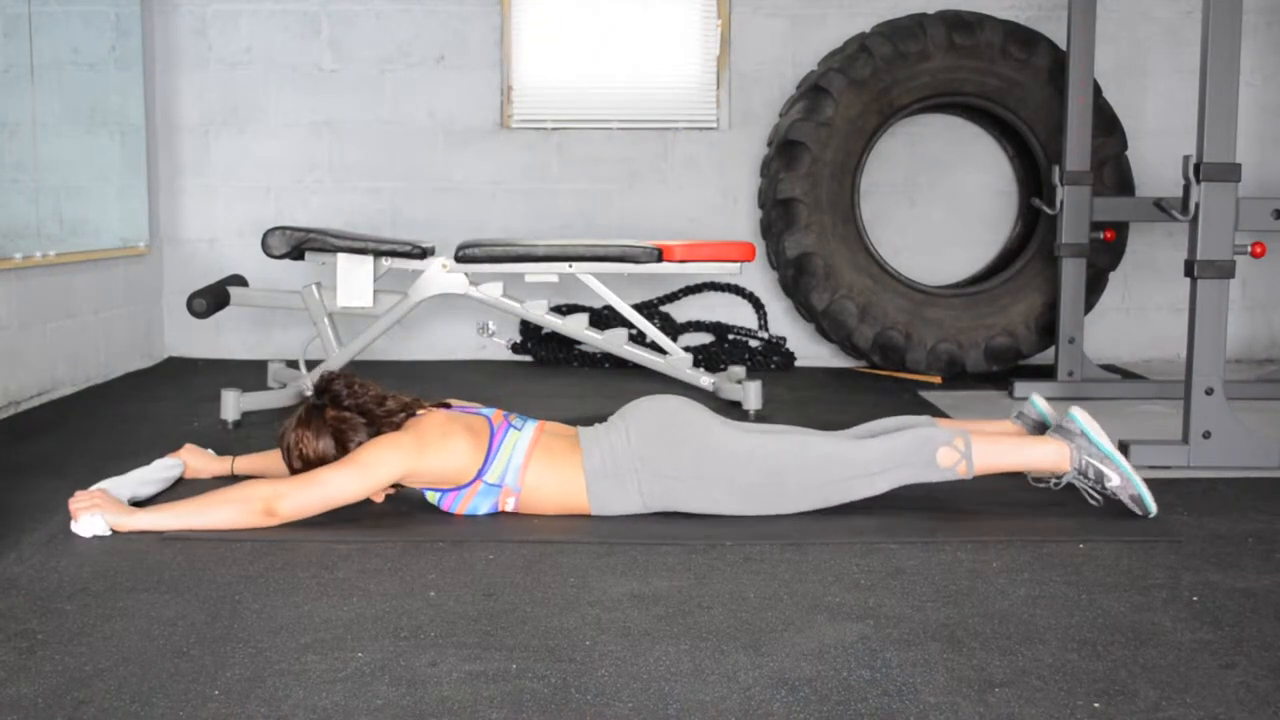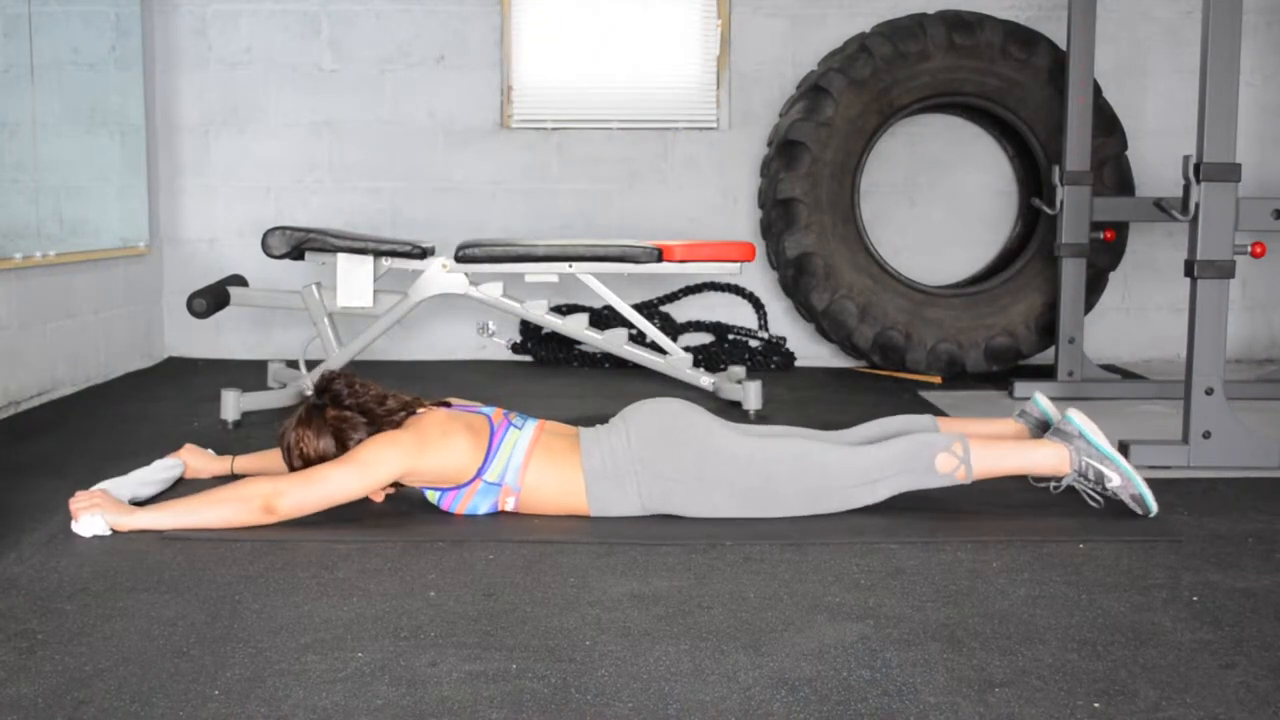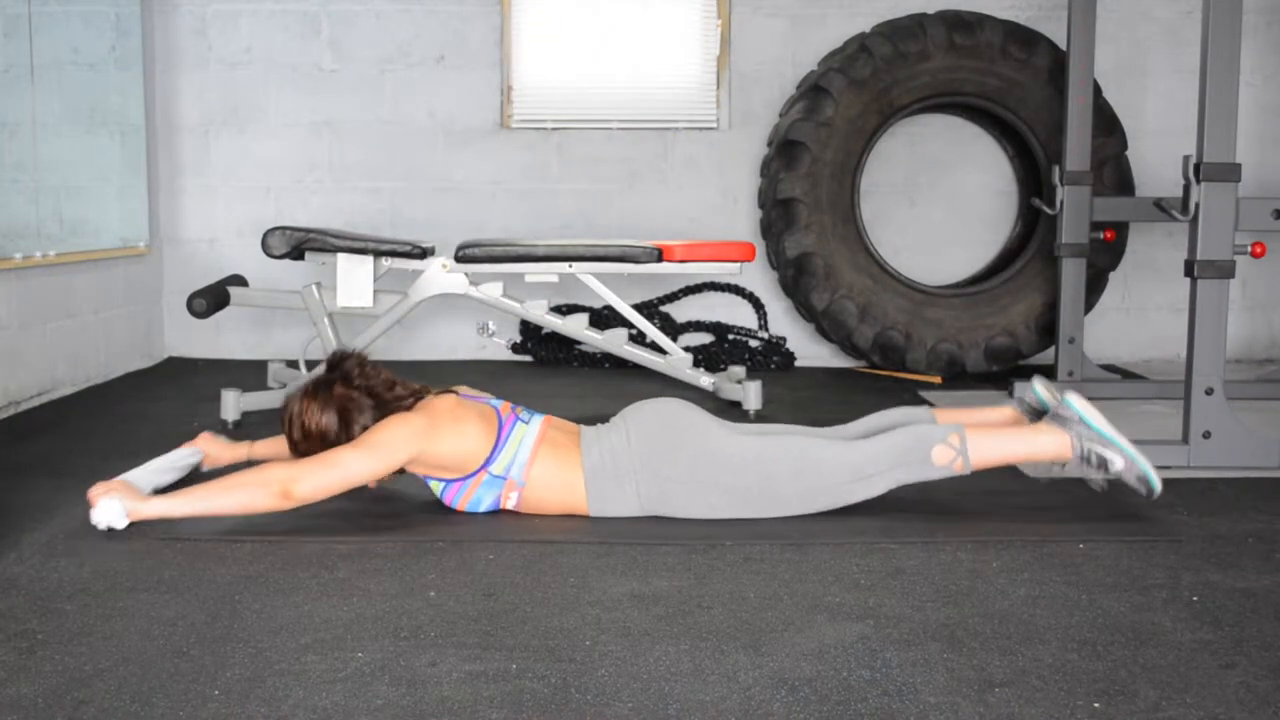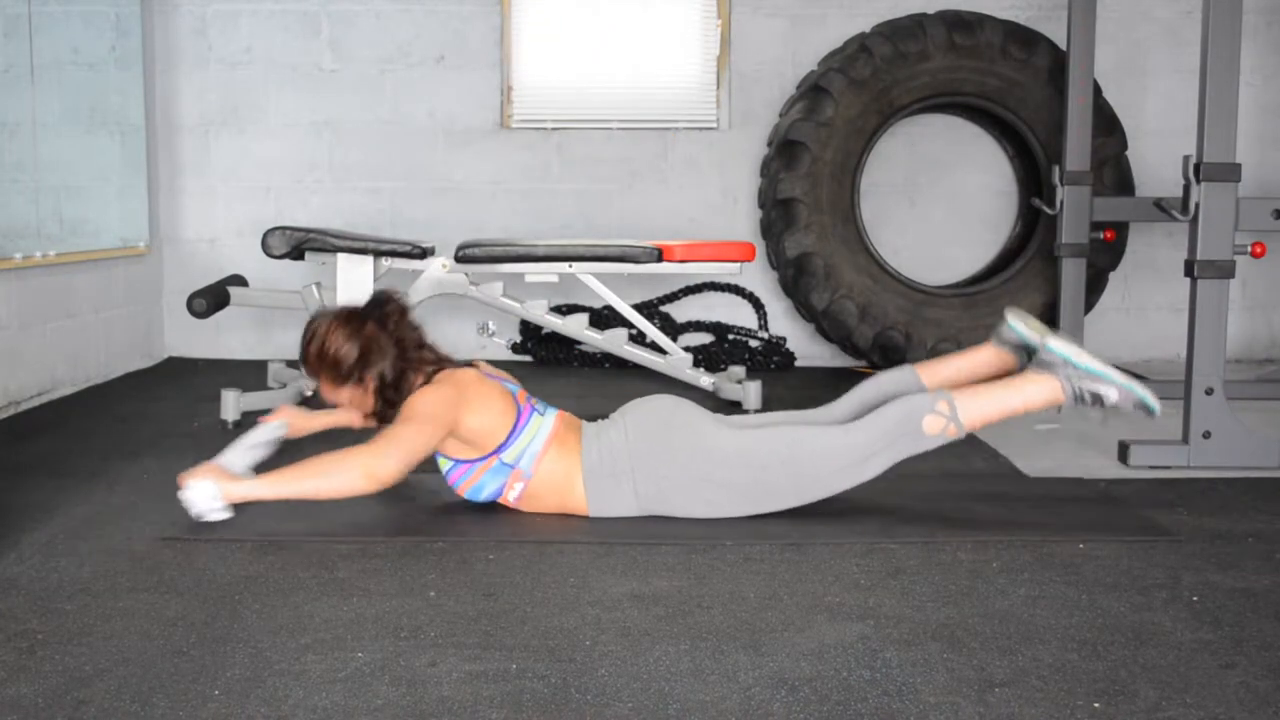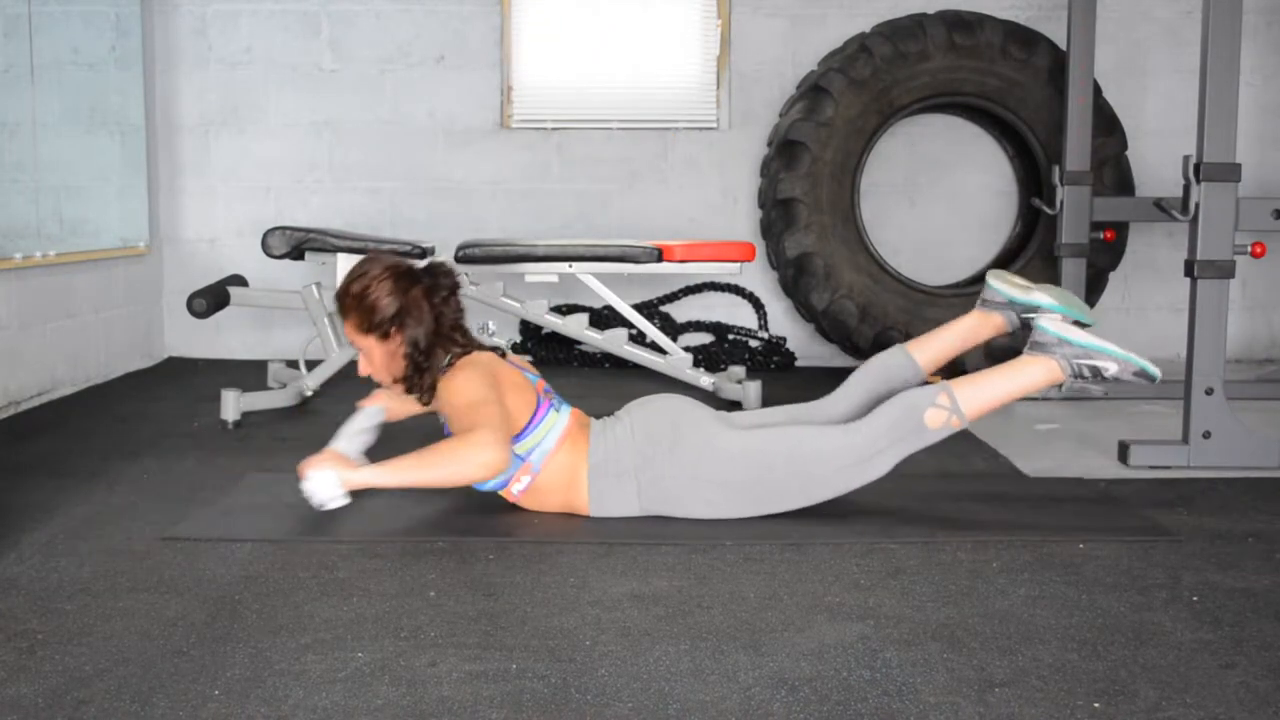
dt=0.2s
person 1, frame 1
left shoulder: (408, 450)
right shoulder: (409, 420)
left elbow: (279, 507)
right elbow: (312, 454)
left wrist: (128, 515)
right wrist: (219, 459)
left hip: (659, 461)
right hip: (653, 435)
left knee: (868, 472)
right knee: (851, 448)
left ankle: (1060, 452)
right ankle: (1032, 431)
person 1, frame 2
left shoulder: (406, 447)
right shoulder: (406, 419)
left elbow: (276, 503)
right elbow: (312, 453)
left wrist: (129, 516)
right wrist: (217, 459)
left hip: (658, 466)
right hip: (655, 440)
left knee: (874, 476)
right knee: (850, 448)
left ankle: (1065, 457)
right ankle: (1030, 425)
person 1, frame 3
left shoulder: (409, 431)
right shoulder: (415, 405)
left elbow: (292, 488)
right elbow: (330, 441)
left wrist: (152, 504)
right wrist: (234, 446)
left hip: (659, 466)
right hip: (657, 441)
left knee: (868, 468)
right knee: (848, 444)
left ankle: (1065, 441)
right ankle: (1029, 408)
person 1, frame 4
left shoulder: (426, 403)
right shoulder: (439, 371)
left elbow: (379, 465)
left wrist: (245, 484)
right wrist: (310, 421)
left hip: (659, 467)
right hip: (654, 436)
left knee: (866, 449)
right knee: (838, 423)
left ankle: (1057, 386)
right ankle: (1012, 351)
person 1, frame 5
left shoulder: (458, 383)
right shoulder: (463, 357)
left elbow: (487, 453)
left wrist: (362, 474)
right wrist: (408, 403)
left hip: (667, 469)
right hip: (657, 437)
left knee: (868, 447)
right knee: (837, 415)
left ankle: (1054, 363)
right ankle: (998, 313)
